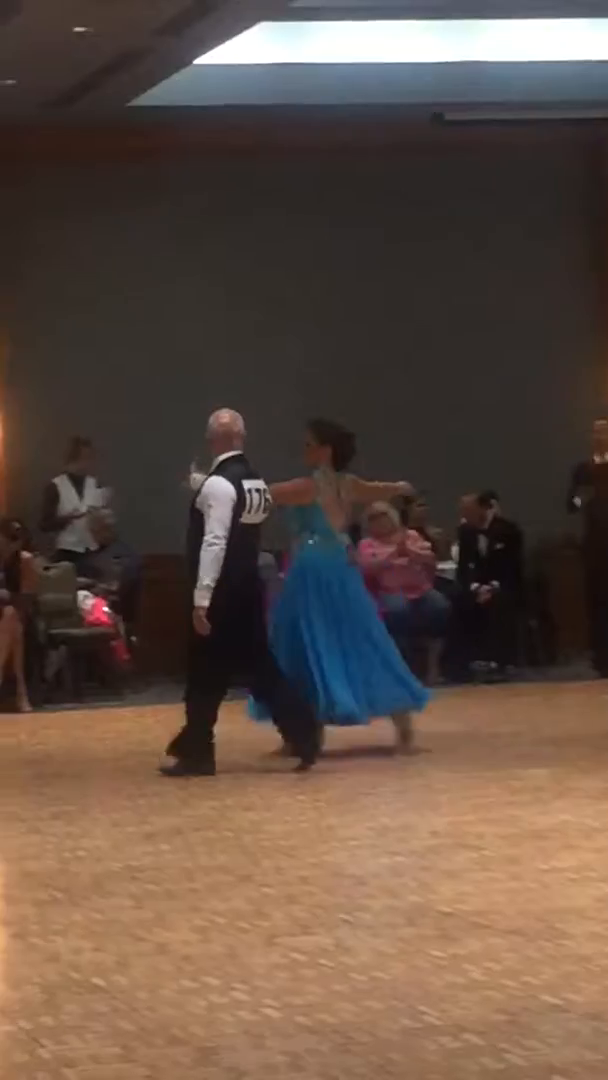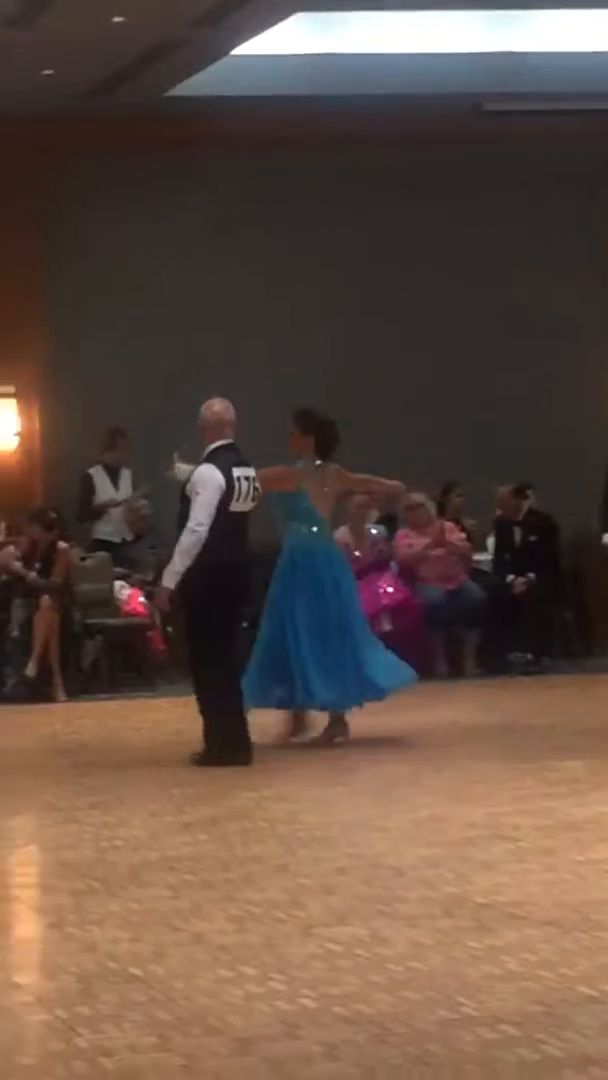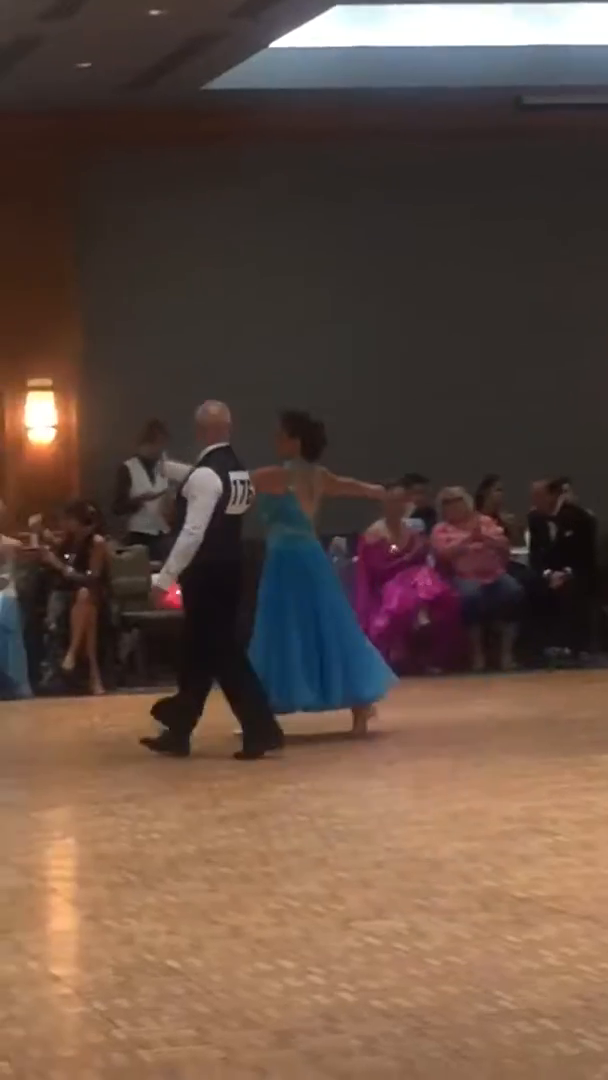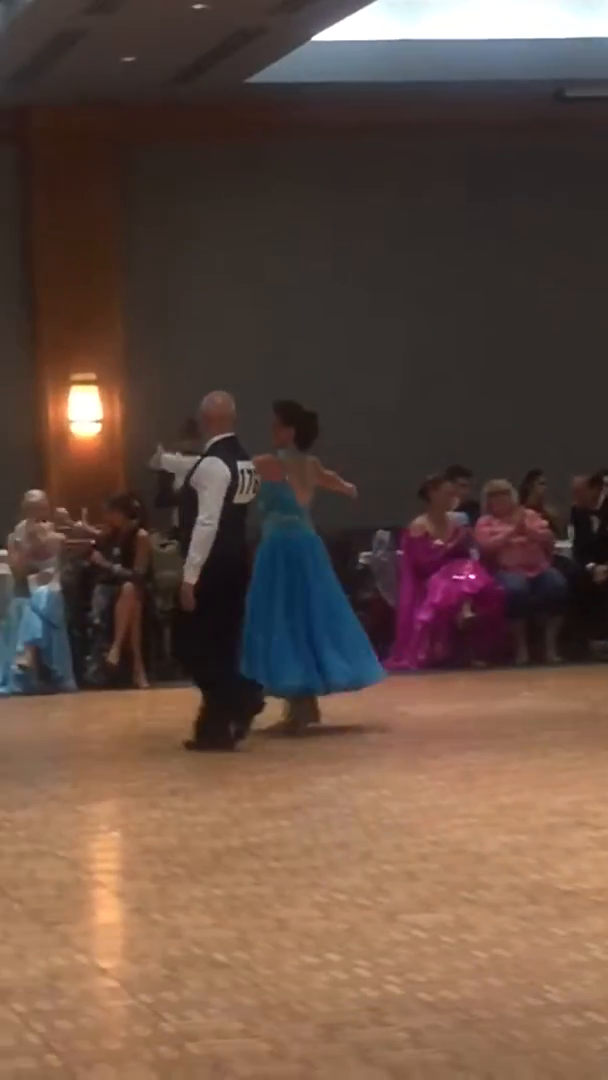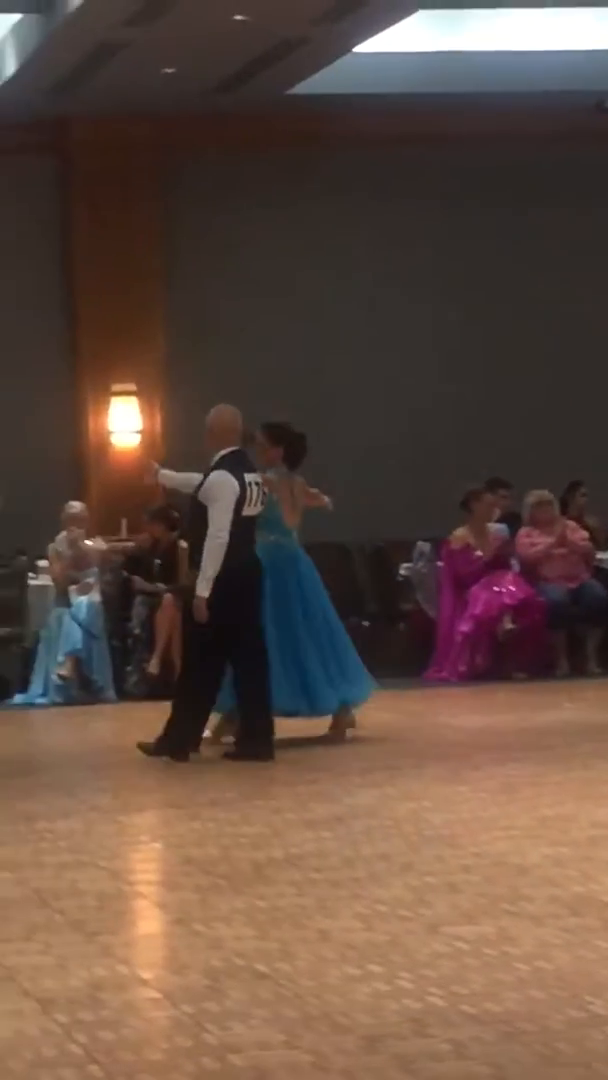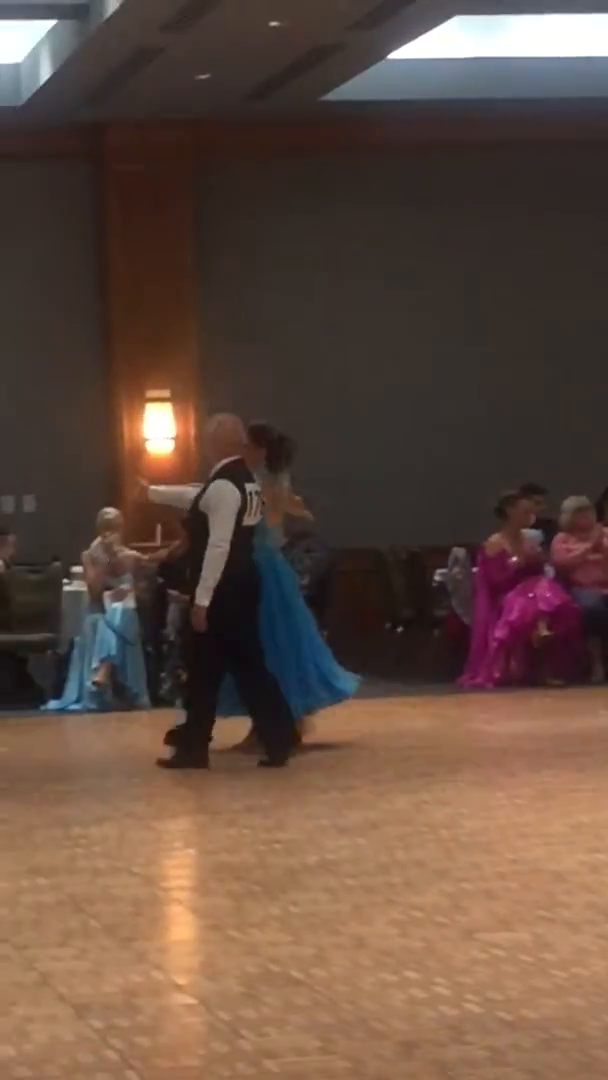
dt=0.2s
person 1, frame 1
left shoulder: (218, 484)
right shoulder: (255, 480)
left elbow: (214, 544)
left wrist: (201, 598)
right wrist: (198, 483)
left hip: (225, 591)
right hip: (249, 586)
left knee: (206, 674)
right knee: (259, 667)
left ankle: (194, 755)
right ankle: (304, 738)
person 1, frame 2
left shoulder: (209, 471)
right shoulder: (245, 467)
left elbow: (196, 531)
left wrist: (168, 580)
right wrist: (184, 474)
left hip: (210, 576)
right hip: (237, 571)
left knee: (211, 658)
right knee: (218, 654)
left ankle: (228, 744)
right ankle: (229, 738)
person 1, frame 3
left shoulder: (206, 474)
right shoulder: (237, 469)
left elbow: (193, 533)
left wrist: (165, 578)
right wrist: (170, 468)
left hip: (206, 576)
right hip: (226, 571)
left knee: (222, 655)
right knee: (201, 654)
left ankle: (261, 730)
right ankle: (176, 732)
person 1, frame 4
left shoulder: (214, 463)
right shoulder: (239, 459)
left elbow: (207, 524)
left wrist: (189, 576)
left hip: (214, 568)
right hip: (233, 563)
left knee: (194, 645)
right knee: (217, 645)
left ankle: (243, 702)
right ankle: (217, 728)
person 1, frame 5
left shoulder: (222, 477)
right shoulder: (245, 471)
left elbow: (217, 538)
right elbow: (200, 485)
left wrist: (201, 590)
right wrist: (163, 476)
left hip: (223, 582)
right hip: (245, 577)
left knee: (200, 662)
right knee: (248, 658)
left ankle: (179, 741)
right ankle: (257, 739)
person 1, frame 6
left shoulder: (224, 486)
right shoulder: (242, 480)
left elbow: (218, 547)
right elbow: (203, 499)
left wrist: (202, 599)
left hip: (224, 591)
right hip: (242, 586)
left knee: (203, 669)
right knee: (248, 665)
left ankle: (191, 749)
right ankle: (279, 739)
person 2, frame 1
left shoulder: (307, 487)
right shoulder: (348, 485)
right elbow: (380, 491)
right wrist: (400, 487)
left hip: (313, 571)
right hip: (340, 569)
left knee: (305, 649)
right knee: (354, 645)
right ankle: (400, 712)
person 2, frame 2
left shoulder: (290, 475)
right shoulder: (334, 474)
right elbow: (366, 483)
right wrist: (394, 487)
left hip: (304, 560)
right hip: (328, 558)
left knee: (298, 637)
right knee: (332, 635)
left ankle: (299, 714)
right ankle: (337, 717)
person 2, frame 3
left shoulder: (277, 476)
right shoulder: (319, 476)
right elbow: (350, 486)
right wrist: (375, 491)
left hip: (288, 560)
right hip: (311, 559)
left knee: (287, 637)
right knee: (326, 632)
right ankle: (358, 703)
person 2, frame 4
left shoulder: (272, 464)
right shoulder: (311, 465)
right elbow: (334, 481)
right wrist: (349, 488)
left hip: (282, 548)
right hip: (306, 547)
left knee: (280, 624)
right knee: (313, 622)
left ankle: (299, 705)
right ankle: (306, 704)
person 2, frame 5
left shoulder: (267, 483)
right shoulder: (297, 484)
right elbow: (318, 499)
right wrist: (321, 500)
left hip: (275, 567)
right hip: (291, 565)
left knee: (268, 643)
right knee: (305, 641)
right ankle: (341, 711)
person 2, frame 6
right shoulder: (278, 485)
left elbow: (197, 495)
right elbow: (298, 507)
left hip: (257, 569)
right hip: (269, 568)
right knee: (276, 646)
